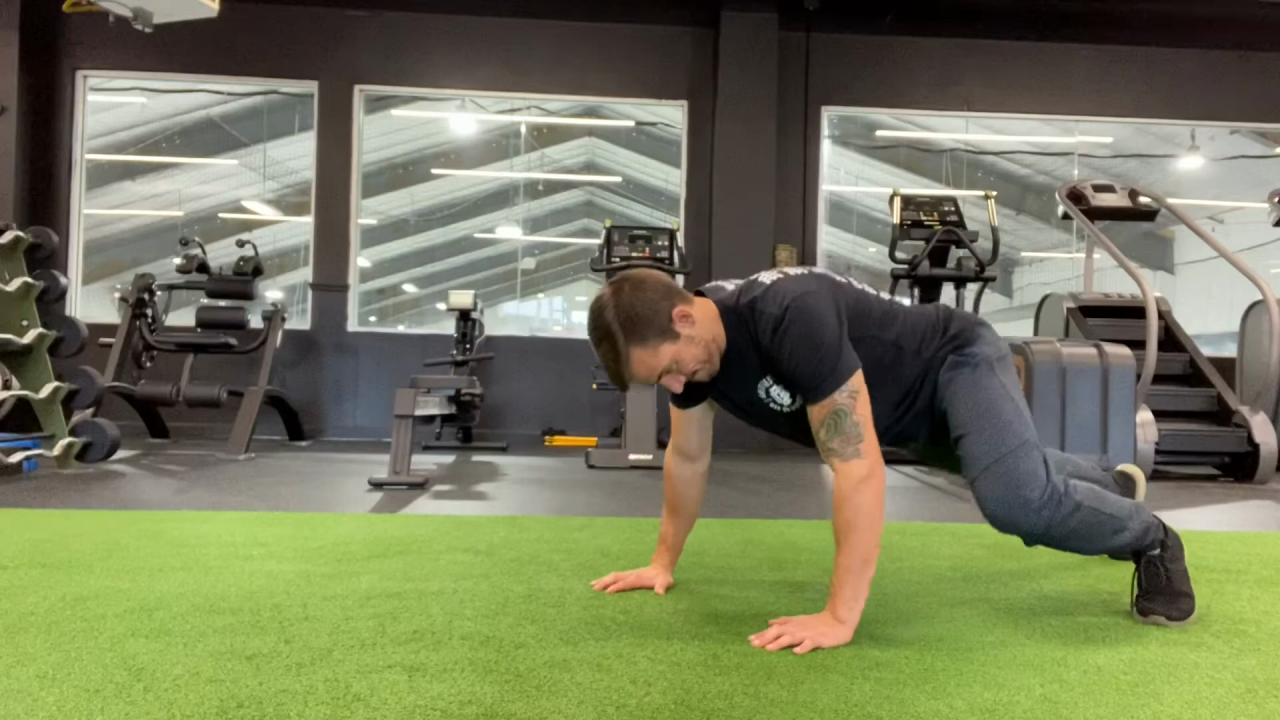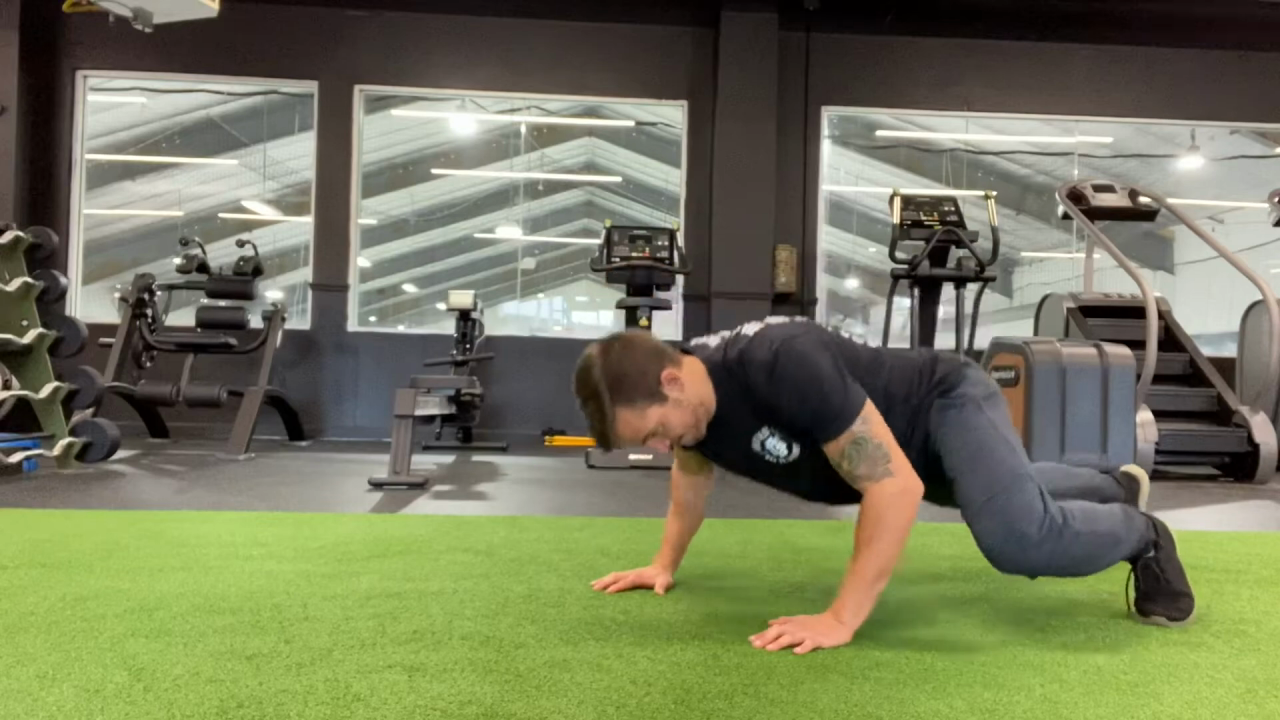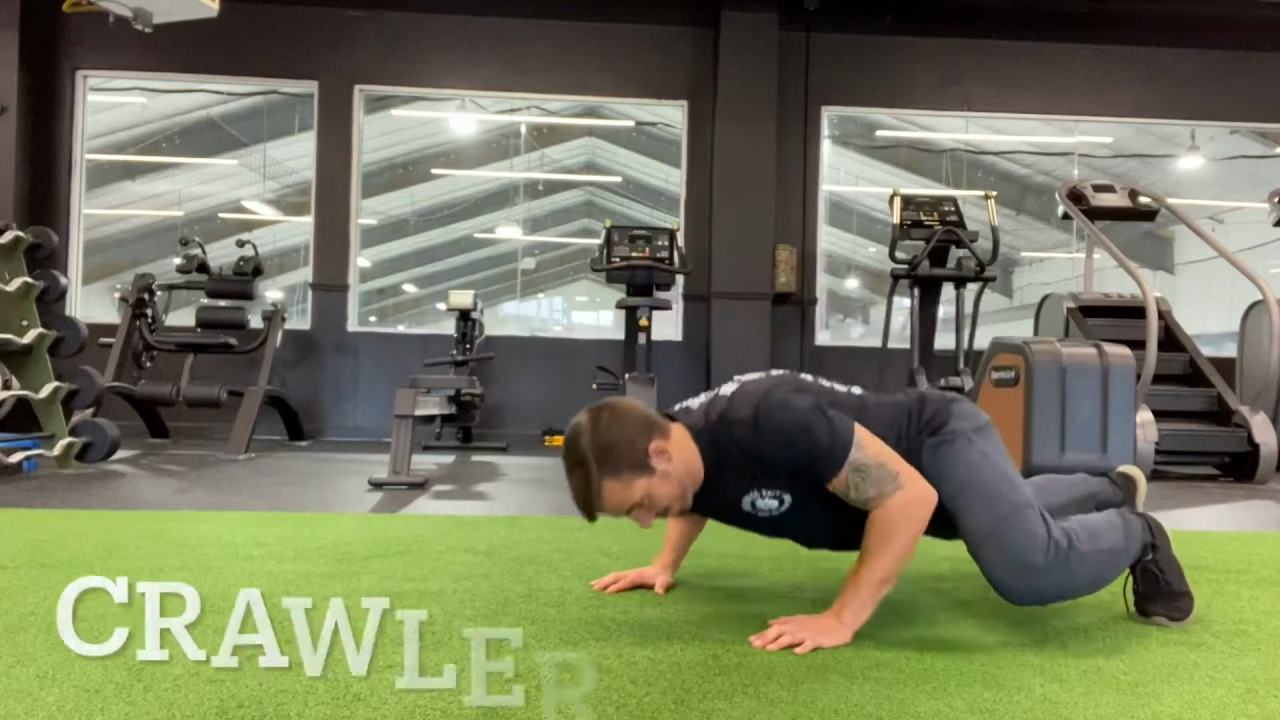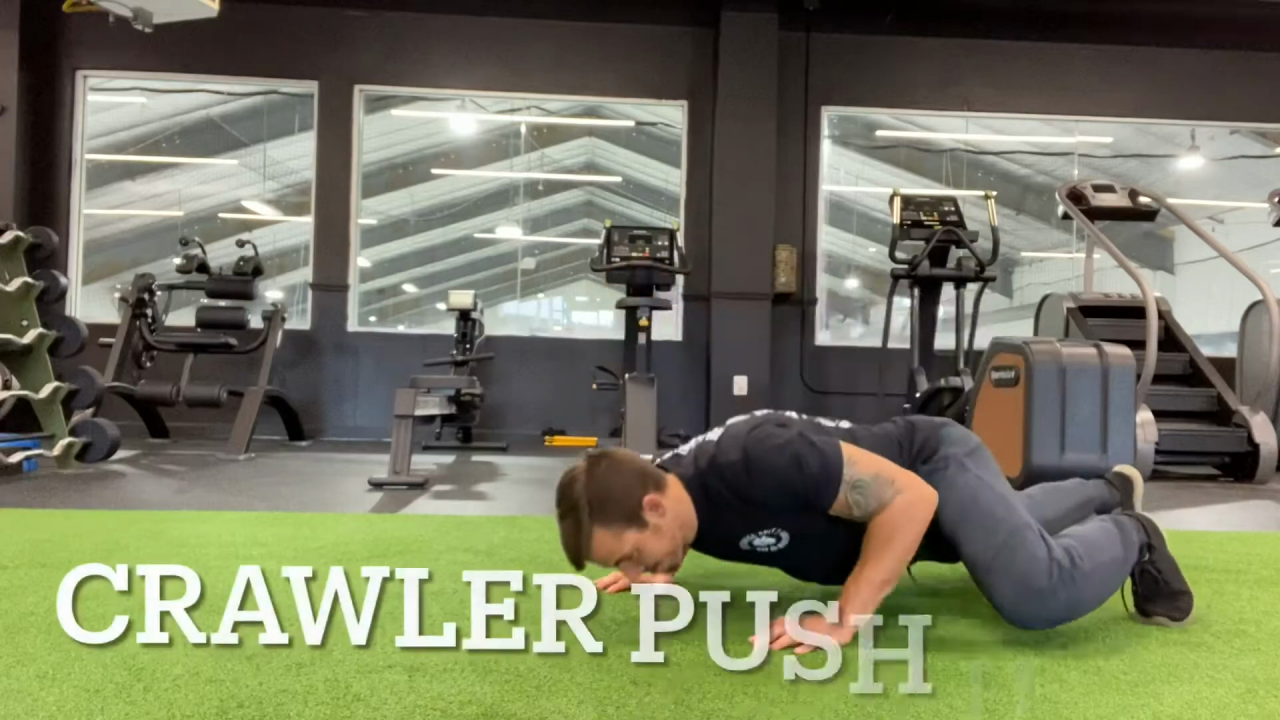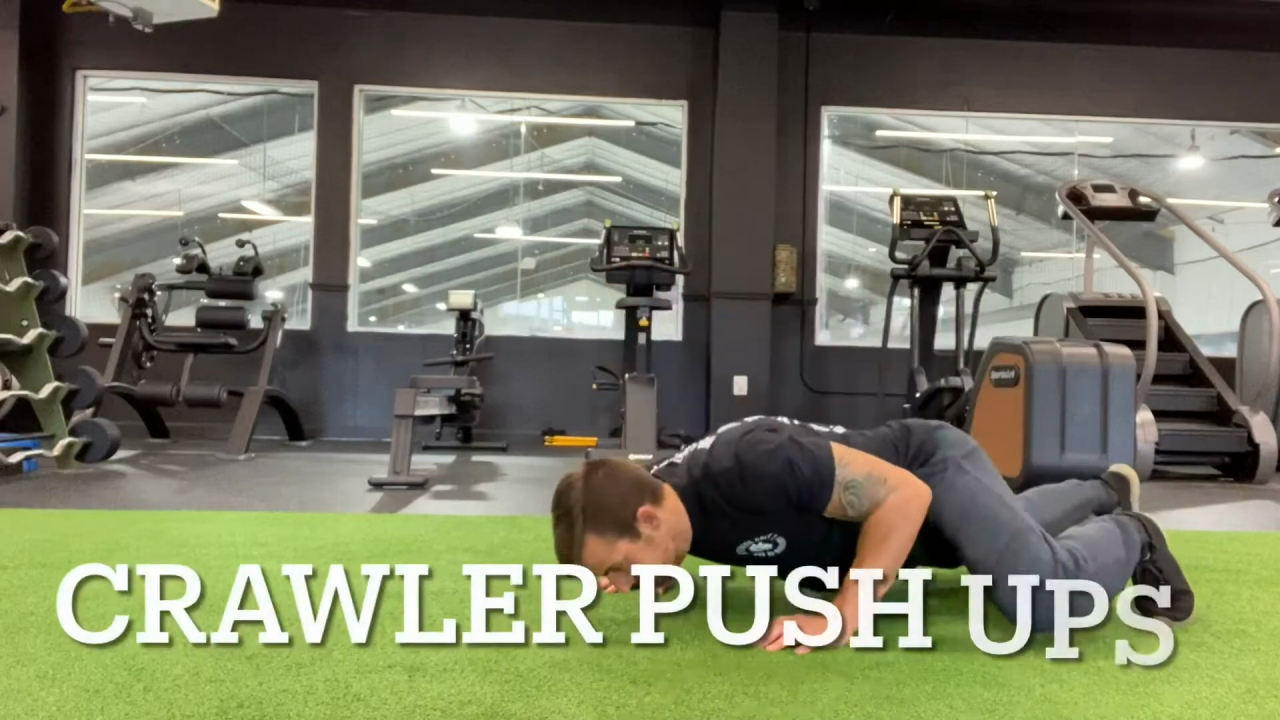
dt=0.2s
person 1, frame 1
left shoulder: (792, 315)
right shoulder: (685, 341)
left elbow: (857, 467)
right elbow: (686, 456)
left wrist: (841, 617)
right wrist: (663, 562)
left hip: (958, 362)
right hip: (911, 397)
left knee: (1018, 500)
right knee: (1007, 471)
left ankle: (1148, 538)
right ankle: (1113, 487)
person 1, frame 2
left shoulder: (780, 366)
right shoulder: (679, 393)
left elbow: (895, 487)
right elbow: (695, 472)
left wrist: (842, 618)
right wrist: (665, 563)
left hip: (949, 402)
right hip: (906, 427)
left knee: (1017, 535)
right knee: (1001, 489)
left ankle: (1139, 536)
right ankle: (1115, 488)
person 1, frame 3
left shoulder: (766, 422)
right shoulder: (679, 449)
left elbow: (910, 497)
left wrist: (840, 619)
right wrist: (665, 564)
left hip: (939, 440)
right hip: (900, 468)
left knee: (1027, 566)
right knee: (1005, 511)
left ankle: (1133, 537)
right ankle: (1113, 490)
person 1, frame 4
left shoulder: (755, 464)
right shoulder: (673, 487)
left elbow: (910, 497)
left wrist: (843, 621)
right wrist: (661, 572)
left hip: (932, 467)
right hip: (900, 502)
left knee: (1034, 592)
right knee: (1009, 525)
left ankle: (1129, 539)
right ankle: (1110, 491)
person 1, frame 5
left shoulder: (748, 469)
right shoulder: (672, 494)
left elbow: (904, 493)
left wrist: (844, 615)
right wrist: (661, 569)
left hip: (930, 467)
right hip: (895, 500)
left knee: (1038, 589)
right knee: (1008, 526)
left ankle: (1128, 538)
right ankle: (1107, 491)
